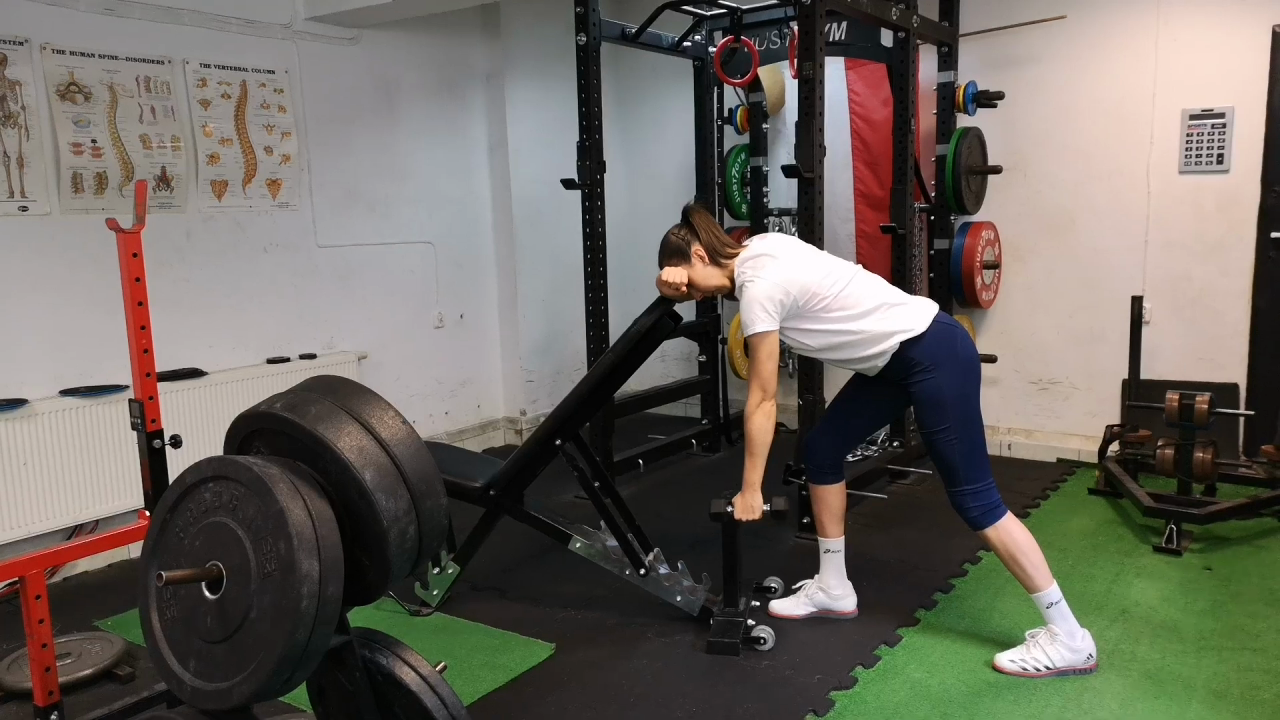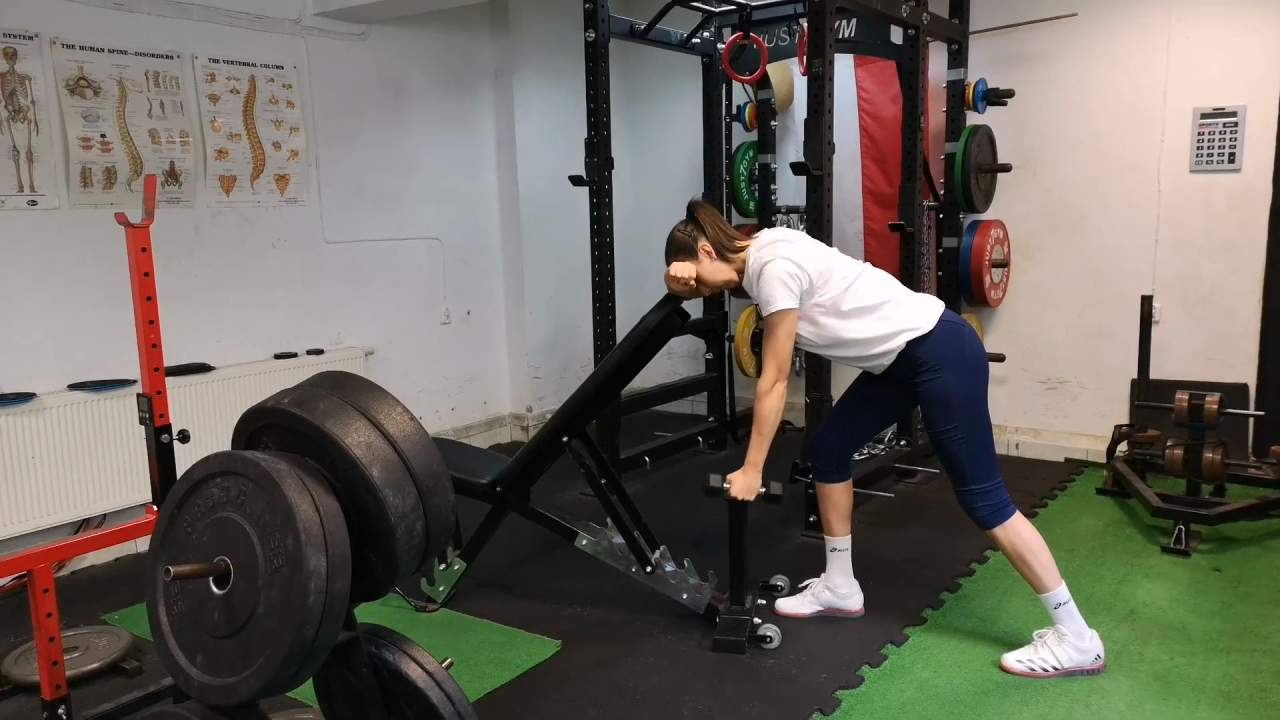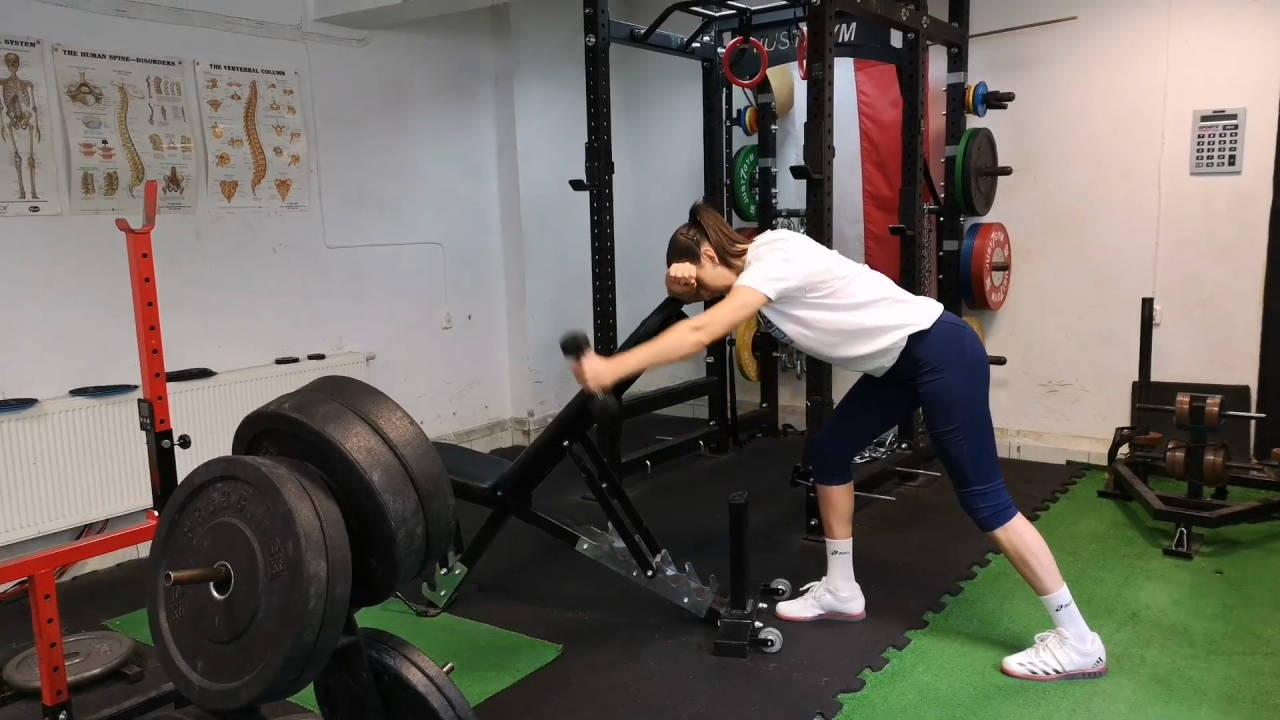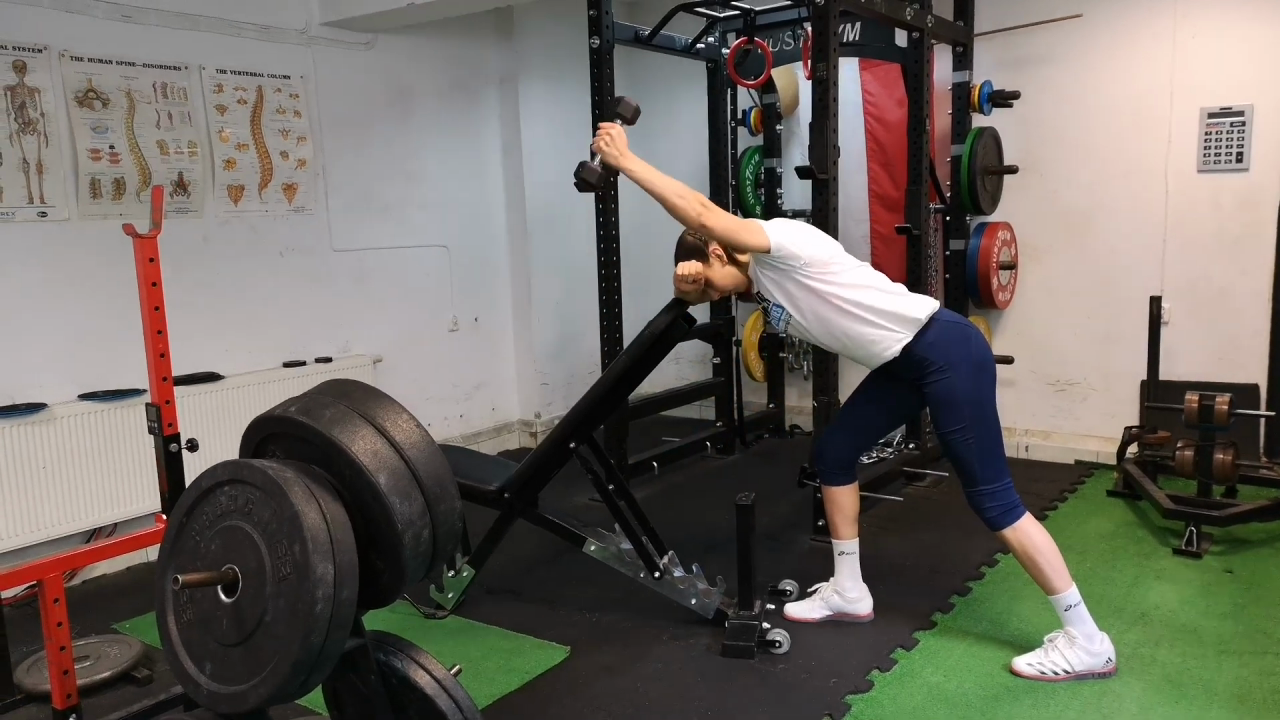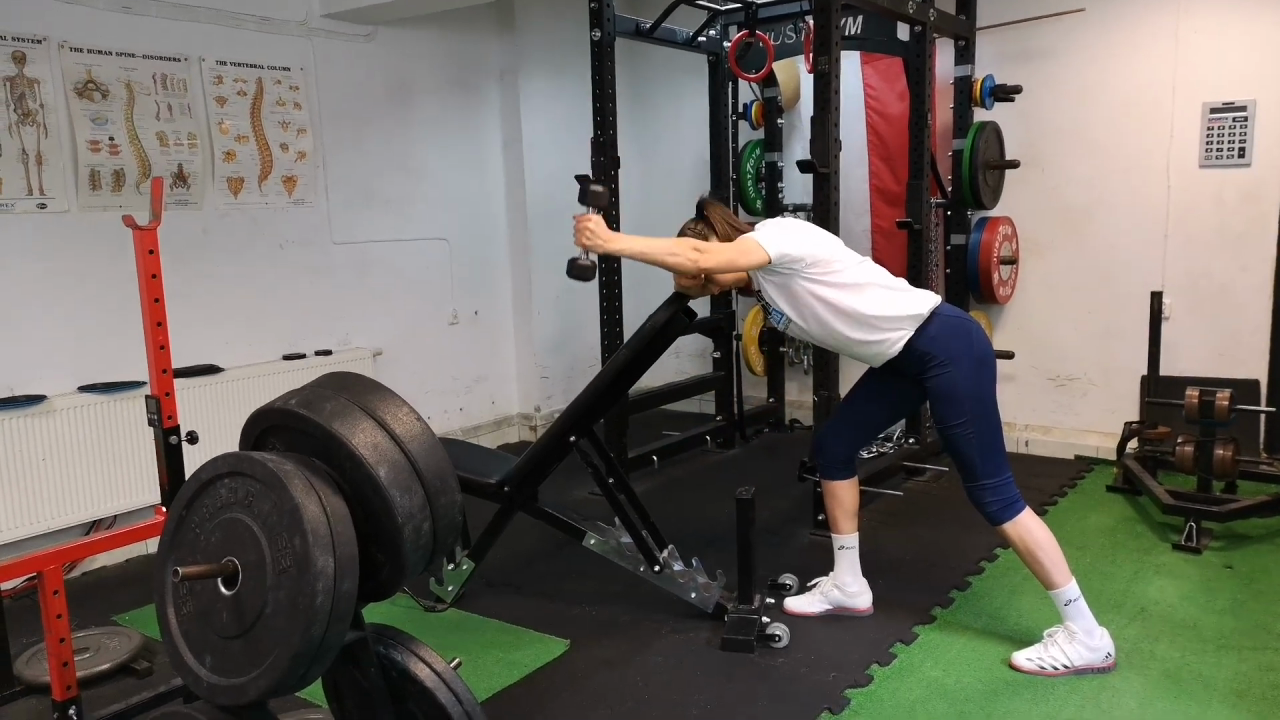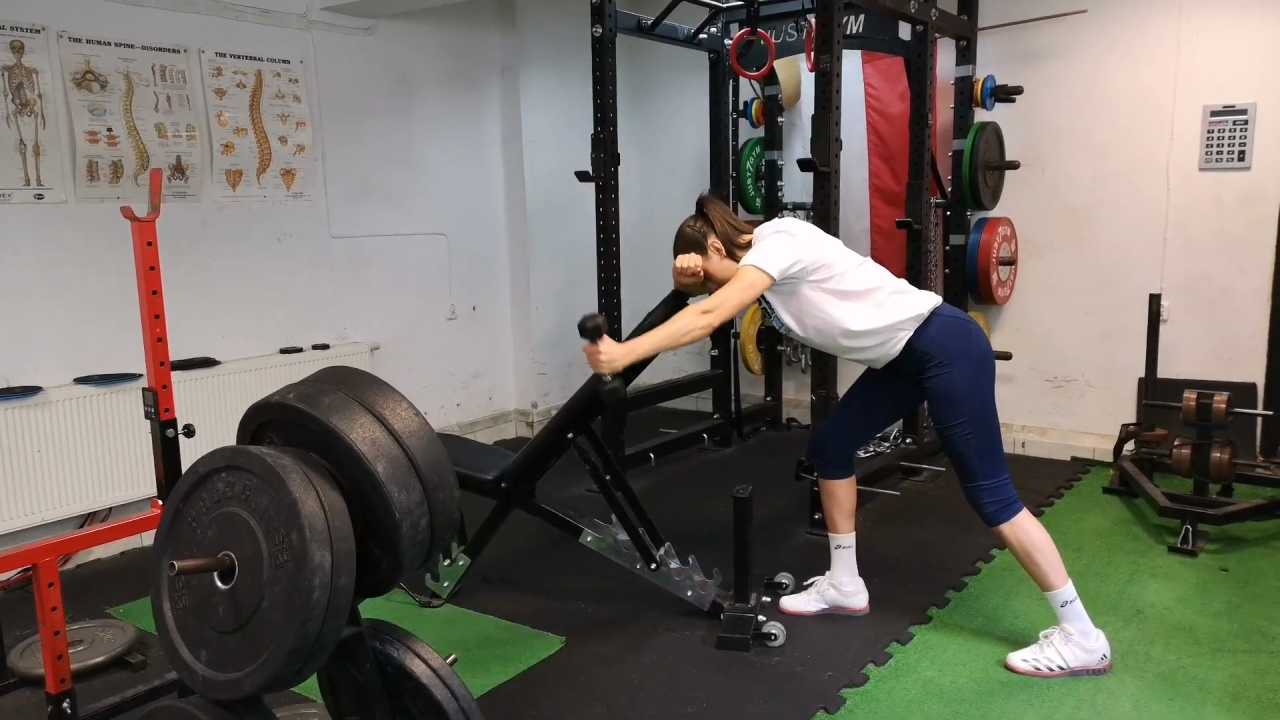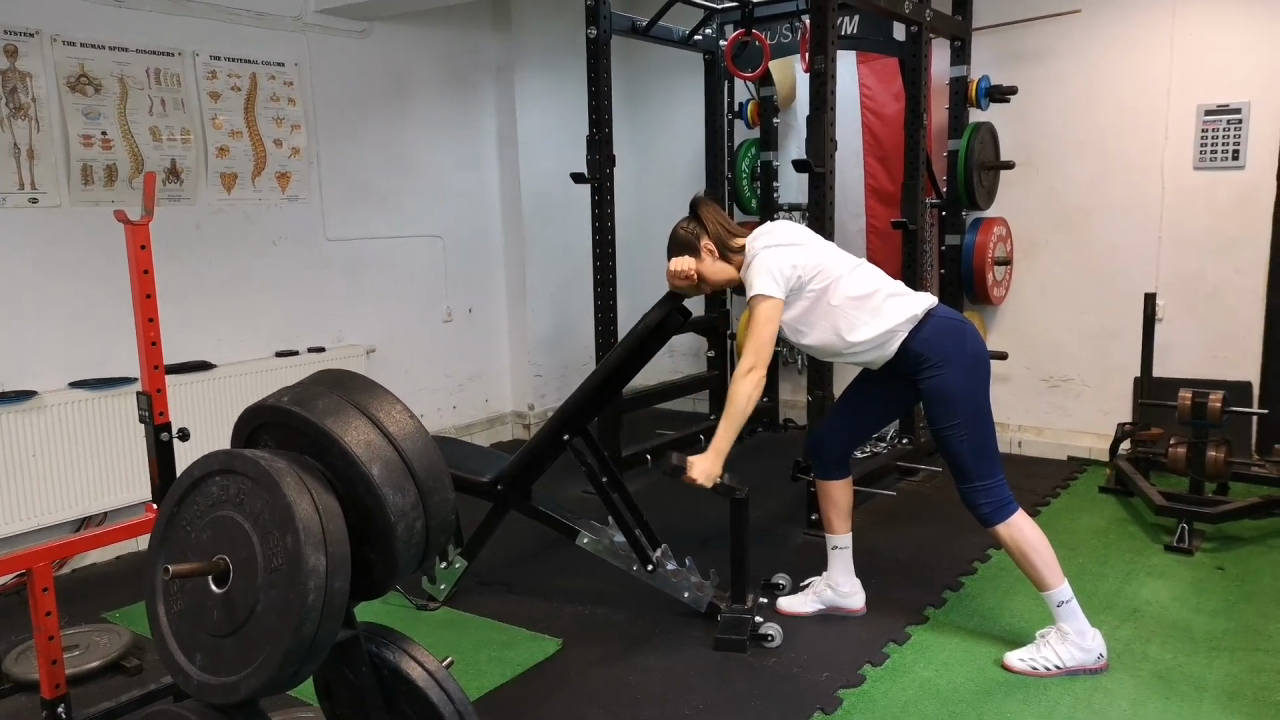
dt=0.7s
person 1, frame 1
left shoulder: (759, 285)
right shoulder: (753, 254)
left elbow: (762, 399)
left wrist: (750, 490)
right wrist: (674, 281)
left hip: (932, 353)
right hip: (896, 356)
left knee: (972, 497)
right knee: (821, 450)
left ankle: (1068, 638)
right ankle: (833, 589)
person 1, frame 2
left shoulder: (774, 268)
right shoulder: (758, 253)
left elbow: (774, 381)
left wrist: (751, 470)
right wrist: (682, 278)
left hip: (940, 351)
right hip: (901, 355)
left knee: (981, 496)
right knee: (827, 449)
left ankle: (1076, 638)
right ankle: (840, 587)
person 1, frame 3
left shoulder: (773, 262)
right shoulder: (758, 258)
left elbow: (702, 334)
right elbow: (696, 306)
left wrist: (614, 369)
right wrist: (684, 282)
left hip: (941, 354)
right hip: (900, 361)
left knee: (983, 499)
right knee: (828, 452)
left ankle: (1077, 642)
right ankle: (841, 591)
person 1, frame 4
left shoulder: (778, 242)
right shoulder: (759, 283)
left elbow: (703, 214)
right elbow: (692, 290)
left wrist: (625, 161)
right wrist: (689, 280)
left hip: (945, 351)
right hip: (903, 362)
left knee: (991, 498)
right knee: (833, 453)
left ankle: (1086, 640)
right ankle: (849, 590)
person 1, frame 5
left shoulder: (778, 236)
right shoulder: (758, 272)
left elbow: (700, 257)
left wrist: (611, 241)
right wrist: (687, 279)
left hip: (946, 345)
right hip: (903, 357)
left knee: (991, 491)
right knee: (832, 447)
left ankle: (1086, 636)
right ankle: (848, 586)
person 1, frame 6
left shoulder: (776, 244)
right shoulder: (763, 258)
left elbow: (710, 315)
right elbow: (704, 294)
left wrist: (625, 353)
right wrist: (690, 272)
left hip: (944, 347)
right hip: (902, 356)
left knee: (989, 493)
right knee: (829, 447)
left ankle: (1081, 638)
right ankle: (845, 585)
person 1, frame 7
left shoulder: (766, 258)
right shoulder: (760, 250)
left elbow: (752, 371)
right elbow: (686, 284)
left wrist: (714, 456)
right wrist: (681, 273)
left hip: (942, 348)
right hip: (899, 356)
left knee: (985, 494)
right knee: (827, 446)
left ankle: (1079, 637)
right ankle: (841, 586)
